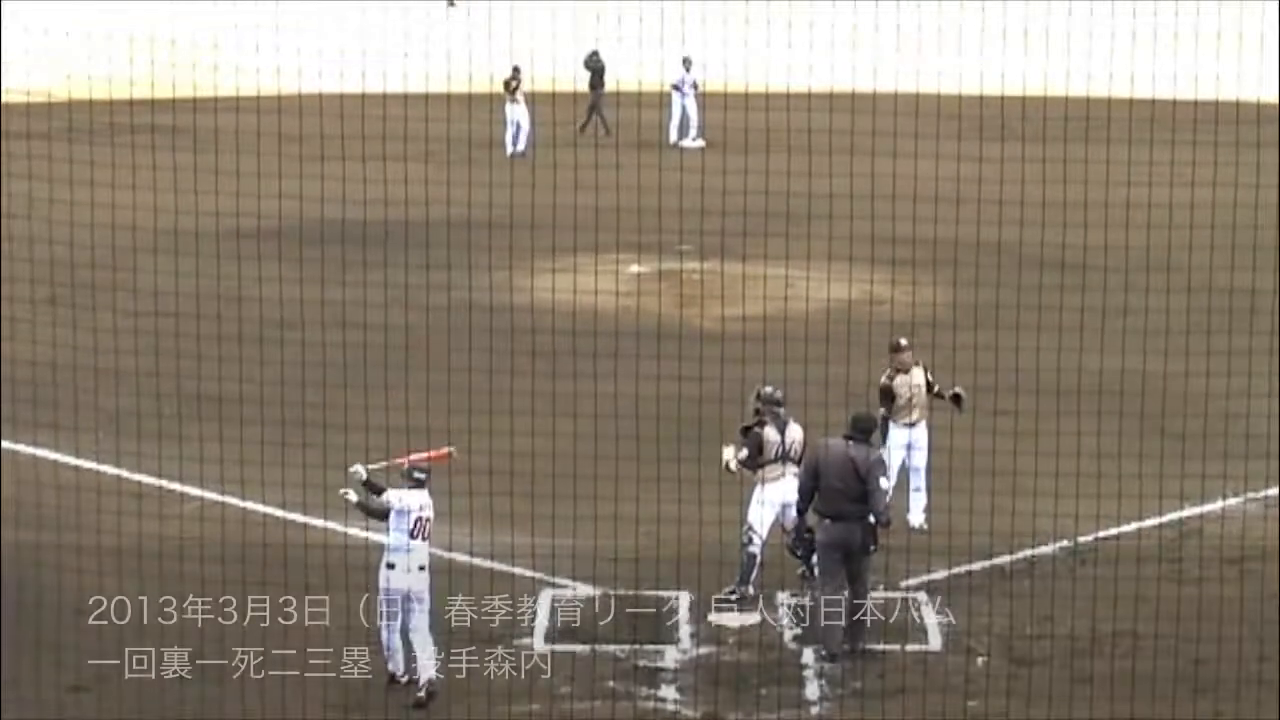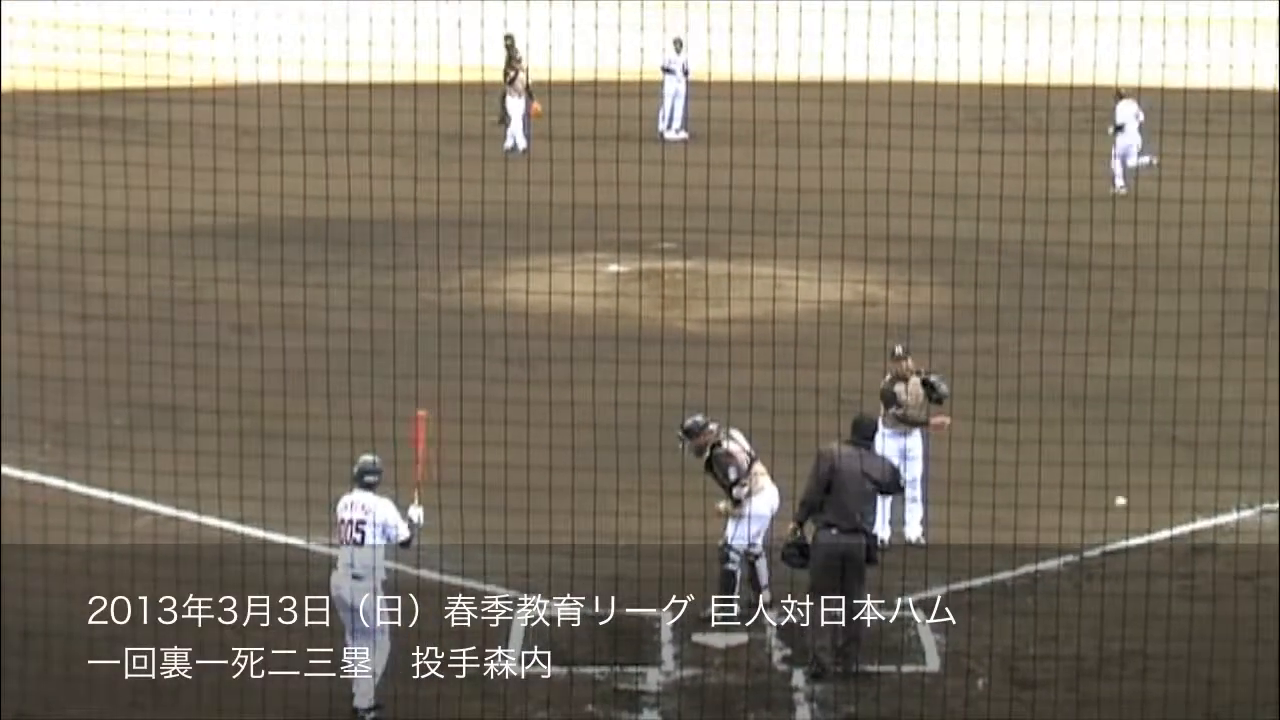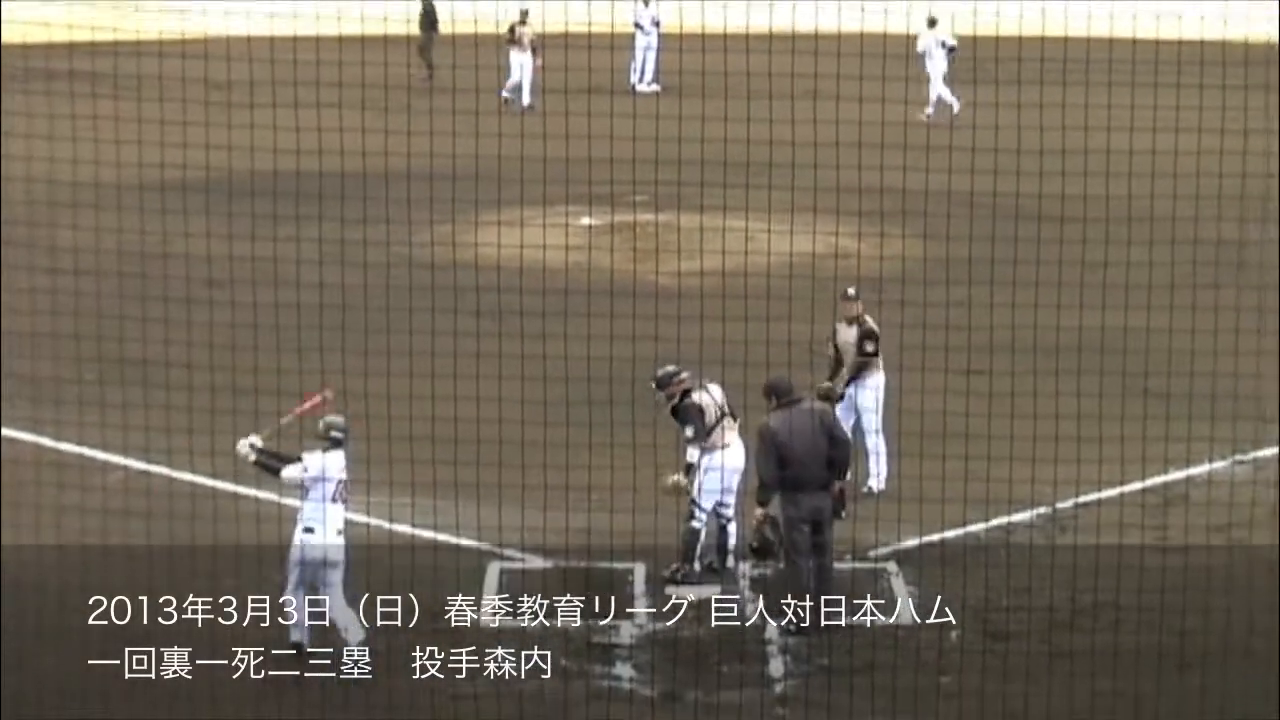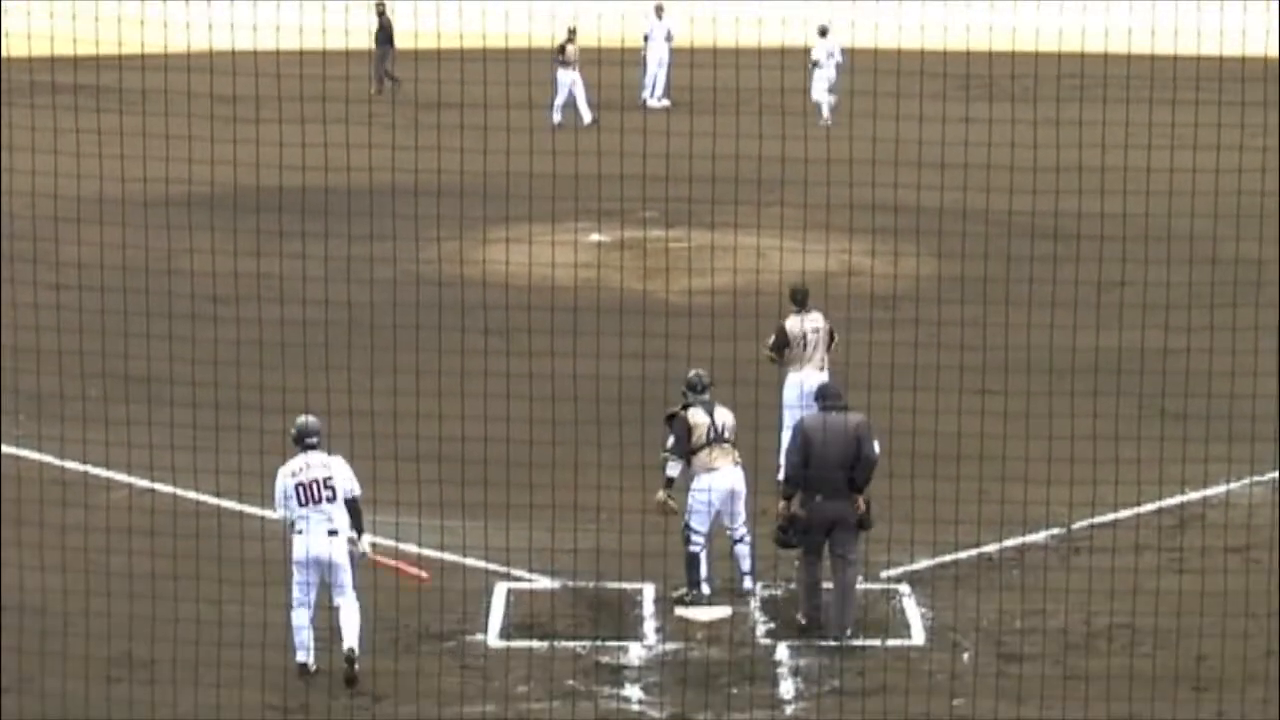
dt=1s
person 1, frame 1
left shoulder: (823, 448)
right shoulder: (872, 457)
left elbow: (805, 486)
right elbow: (877, 493)
left wrist: (800, 513)
right wrist: (882, 519)
left hip: (828, 528)
right hip: (858, 529)
left knee: (829, 589)
right knee: (859, 587)
left ankle: (831, 646)
right ankle: (855, 640)
person 1, frame 2
left shoulder: (830, 454)
right shoulder: (882, 466)
left elbow: (813, 493)
right elbow: (895, 488)
left wrist: (799, 520)
left hip: (828, 537)
right hip: (858, 540)
left knee: (822, 599)
right knee: (853, 601)
left ankle: (821, 662)
right ankle: (847, 660)
person 1, frame 3
left shoulder: (770, 426)
right shoulder: (820, 411)
left elbow: (768, 472)
right elbow: (843, 444)
left wrist: (763, 504)
right wrist: (837, 478)
left hip: (795, 499)
right hip: (824, 495)
left knee: (798, 558)
right knee: (823, 553)
right ankle: (822, 609)
person 1, frame 4
left shoulder: (805, 423)
right shoulder: (860, 422)
left elbow: (794, 465)
right elbow: (869, 459)
left wrist: (787, 497)
right wrist: (857, 491)
left hip: (813, 502)
right hip: (847, 504)
left knee: (810, 559)
right knee: (845, 564)
left ankle: (809, 617)
right ankle: (842, 627)
person 2, frame 1
left shoulder: (406, 497)
right shoulder: (424, 499)
left elbow: (386, 496)
right elbow: (384, 512)
left wrist: (364, 479)
right wrist: (358, 500)
left hip: (394, 574)
right hip: (420, 576)
left knee: (391, 626)
right knee: (420, 631)
left ankle: (397, 673)
right ankle: (428, 680)
person 2, frame 2
left shoulder: (343, 502)
right shoulder: (382, 505)
right elbow: (404, 540)
left wrist: (406, 520)
right wrist: (413, 519)
left hip: (341, 580)
right hip: (364, 584)
left knee: (355, 640)
right knee: (377, 645)
left ankle: (363, 696)
person 2, frame 3
left shoulder: (324, 461)
right shoulder: (335, 458)
left elbow: (288, 474)
right elbow: (293, 461)
left wrist: (253, 458)
right wrist: (258, 447)
left hip: (309, 539)
right hip: (334, 542)
left knee: (295, 592)
right knee: (334, 598)
left ankle: (298, 641)
right ankle: (356, 641)
person 2, frame 4
left shoulder: (285, 471)
right shoulder: (337, 463)
left elbow: (285, 515)
right elbow: (352, 502)
right wrist: (360, 534)
left hip: (303, 543)
right hip: (335, 541)
left knee: (302, 604)
right knee: (346, 600)
left ankle: (304, 661)
right ankle: (350, 649)
person 3, frame 1
left shoulder: (758, 431)
right shoulder: (795, 427)
left elbow: (744, 461)
right elbow: (798, 458)
left wrist: (729, 457)
left hip: (769, 489)
right hip: (791, 484)
left knee: (752, 537)
left ankle: (744, 588)
person 3, frame 2
left shoulder: (720, 453)
right shoulder: (729, 433)
left elbow: (740, 483)
right elbow: (752, 458)
left wrist: (732, 506)
left hip: (753, 502)
right hip: (768, 493)
left knee: (730, 552)
right knee: (753, 548)
left ankle: (726, 607)
right ankle: (762, 596)
person 3, frame 3
left shoulder: (689, 404)
right shoulder: (711, 388)
left elbow: (695, 441)
right elbow: (732, 418)
left wrist: (685, 473)
left hip: (716, 458)
right hip: (736, 451)
left knee: (698, 512)
right knee: (727, 509)
left ankle: (689, 567)
right ankle: (725, 560)
person 3, frame 4
left shoulder: (685, 416)
right shoulder: (726, 413)
left elbow: (676, 455)
left wrist: (666, 488)
left hip: (707, 479)
right hip: (735, 475)
left knee: (695, 535)
right knee: (739, 531)
left ankle: (698, 589)
right ankle: (747, 581)
person 4, frame 1
left shoulder: (920, 368)
right shoulder: (888, 381)
left elbow: (932, 388)
right elbow: (885, 415)
left wrist: (948, 395)
right wrist: (884, 444)
left hip: (919, 428)
right hip: (897, 430)
left knee: (919, 474)
right knee: (888, 473)
left ankle: (916, 517)
person 4, frame 2
left shoulder: (921, 377)
right shoulder: (888, 387)
left elbow: (938, 400)
right elbow: (901, 417)
left wrist: (936, 390)
right wrist: (930, 422)
left hip: (913, 435)
right hip: (889, 434)
left knee: (914, 483)
left ankle: (913, 532)
right ankle: (881, 533)
person 4, frame 3
left shoulder: (867, 328)
right shoulder: (840, 325)
left elbow: (865, 363)
right elbow: (838, 355)
left wrist: (843, 384)
right wrist: (831, 380)
left hip: (870, 380)
right hip: (850, 381)
left knee: (872, 430)
right knee: (840, 424)
left ankle: (878, 480)
person 4, frame 4
left shoulder: (787, 324)
right shoulder: (821, 319)
left elbow: (772, 352)
right elbow: (831, 343)
left wrist: (781, 359)
left hip: (797, 377)
right hip: (820, 376)
left knee: (790, 424)
